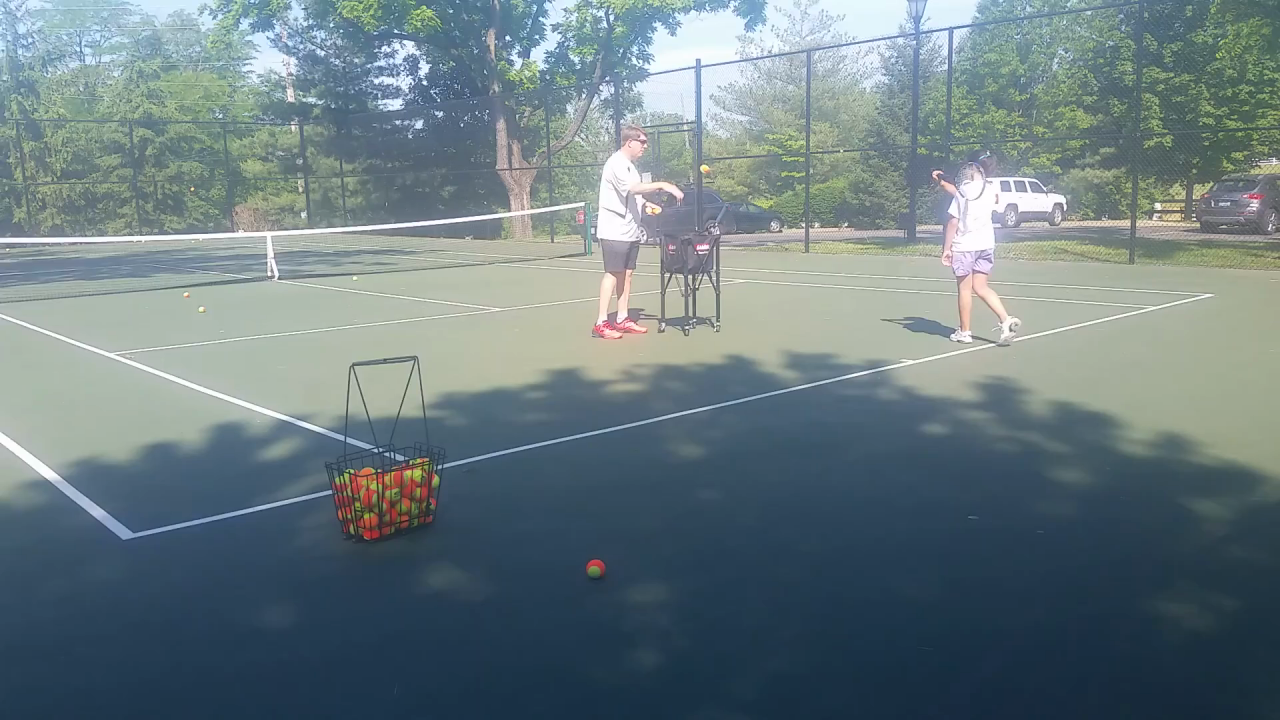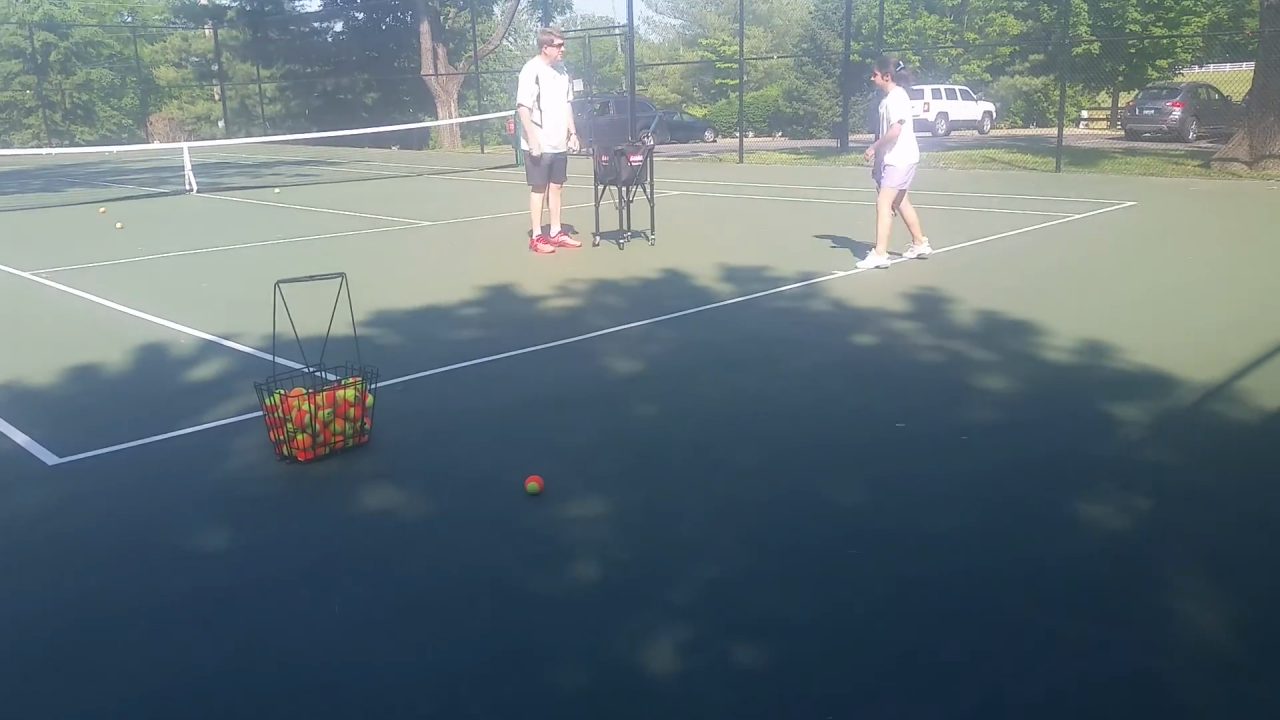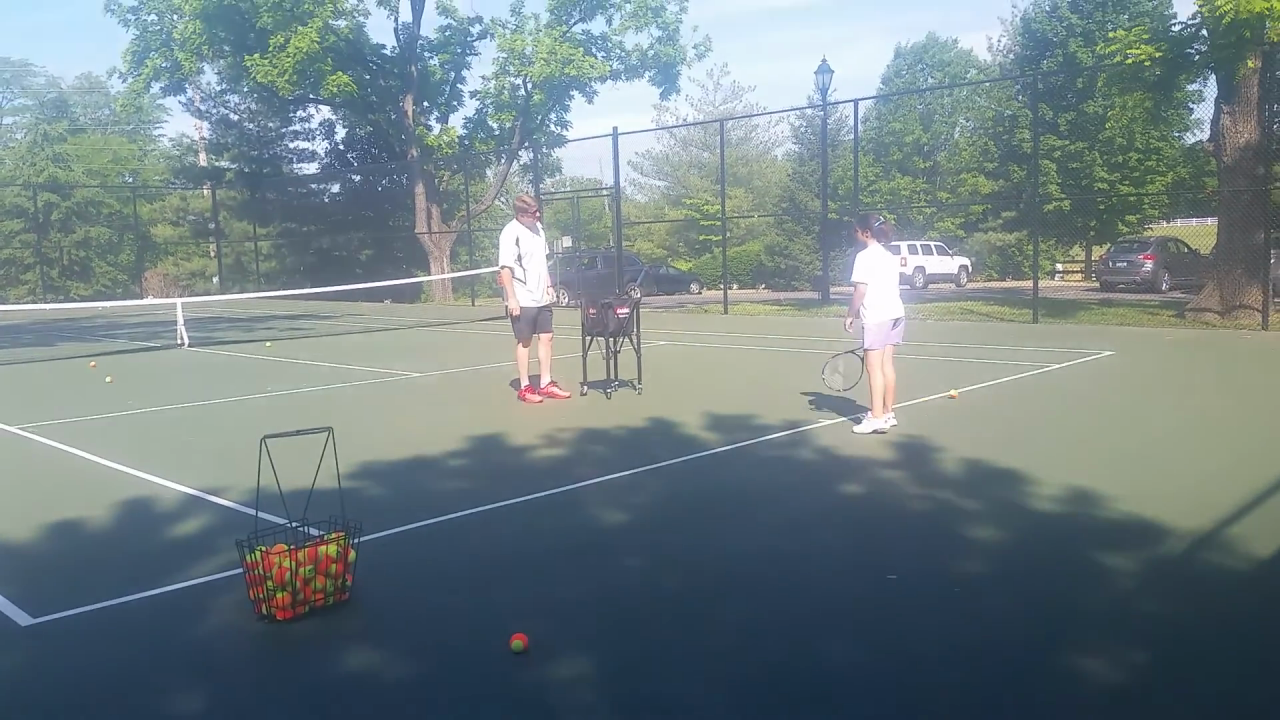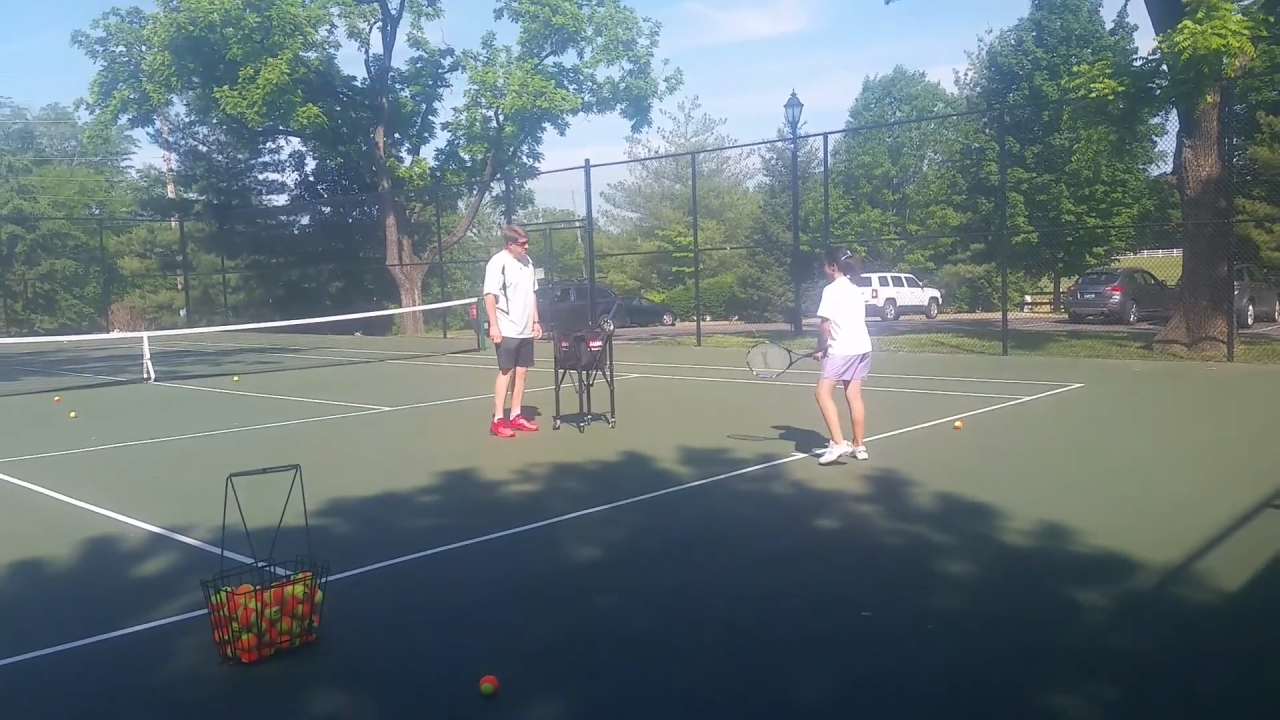
dt=1s
person 1, frame 1
left shoulder: (629, 164)
right shoulder: (617, 163)
right elbow: (634, 187)
left wrist: (645, 204)
right wrist: (664, 185)
left hip: (629, 231)
right hip: (614, 231)
left knee: (627, 274)
right knee: (613, 274)
left ankle: (622, 319)
right ankle: (601, 323)
person 1, frame 2
left shoulder: (561, 69)
right shoulder: (532, 70)
right elbow: (523, 107)
left wrist: (572, 133)
right wrist: (531, 139)
left hip: (559, 143)
right hip: (539, 144)
left knee: (556, 187)
right knee: (539, 188)
left ankle: (556, 233)
right ankle: (537, 237)
person 1, frame 3
left shoulder: (537, 227)
right shoulder: (511, 233)
right elbow: (505, 268)
left wrist: (549, 286)
right wrist: (511, 298)
left hip: (541, 297)
right hip: (523, 300)
left knee: (546, 337)
right knee: (525, 341)
left ankle: (546, 384)
right ankle: (525, 387)
person 1, frame 4
left shoulder: (527, 261)
right shoulder: (498, 262)
right elbow: (489, 295)
left wrist: (536, 321)
right wrist: (494, 325)
left hip: (525, 329)
right hip: (507, 329)
left knee: (521, 371)
right knee: (506, 372)
left ankle: (515, 416)
right ankle: (498, 420)
person 2, frame 1
right shoulder: (991, 189)
left elbow: (953, 221)
left wrist: (946, 248)
right wrist: (942, 182)
left hip: (965, 246)
right hip: (986, 244)
left knee: (964, 288)
right knee: (981, 287)
left ankle: (964, 332)
right ankle: (1007, 320)
person 2, frame 2
left shoulder: (897, 97)
right shoulder: (888, 99)
left elbow: (895, 130)
left wrist: (873, 148)
right wrist: (879, 160)
left hip: (900, 159)
right hip: (895, 158)
left knee: (883, 202)
right knee: (901, 202)
left ankle: (880, 254)
right ankle: (920, 243)
person 2, frame 3
left shoulder: (864, 256)
right shoulder: (890, 256)
left elbow: (860, 291)
right elbow: (895, 287)
left wrist: (850, 315)
left hip: (876, 316)
right hip: (895, 313)
left knee: (873, 367)
right knee: (886, 364)
left ankle: (877, 418)
right ankle: (888, 413)
person 2, frame 4
left shoulder: (832, 289)
right shoulder: (856, 289)
left elbow: (825, 325)
left wrist: (820, 349)
right wrist: (826, 348)
left hip: (842, 350)
right hip: (862, 347)
left knee: (822, 392)
right knee: (853, 396)
left ankle: (838, 442)
right ankle: (859, 446)
